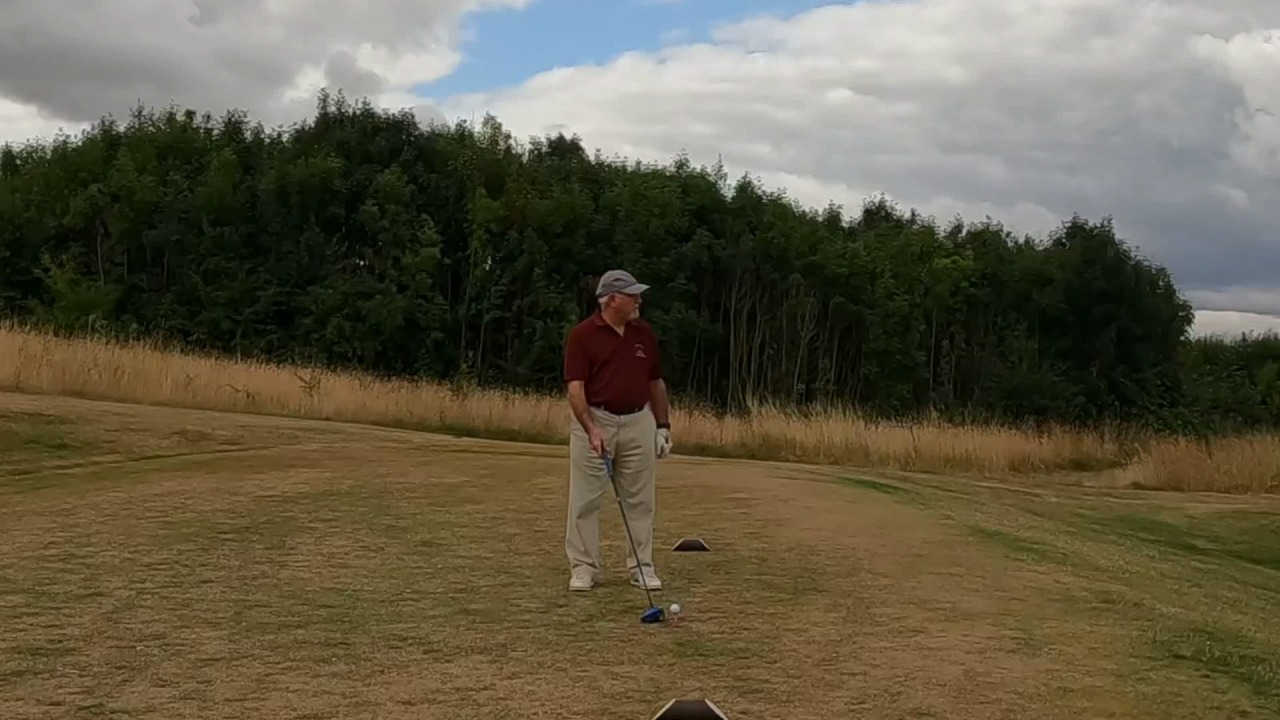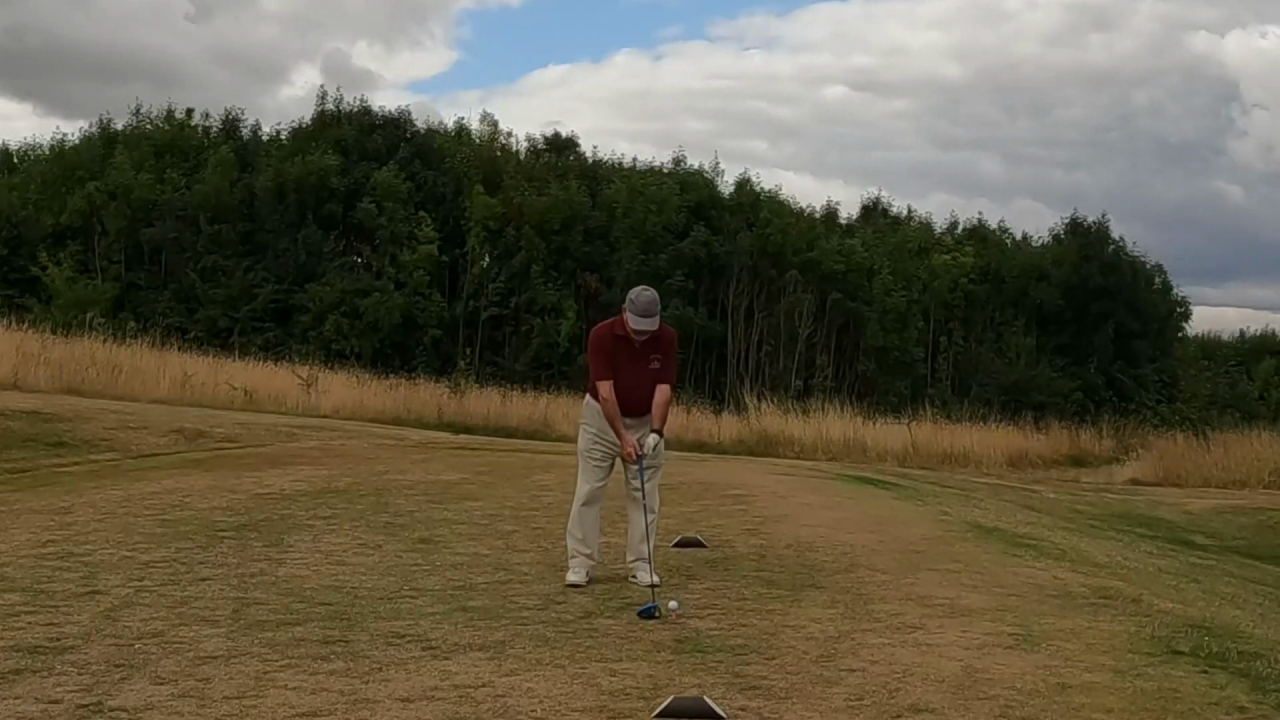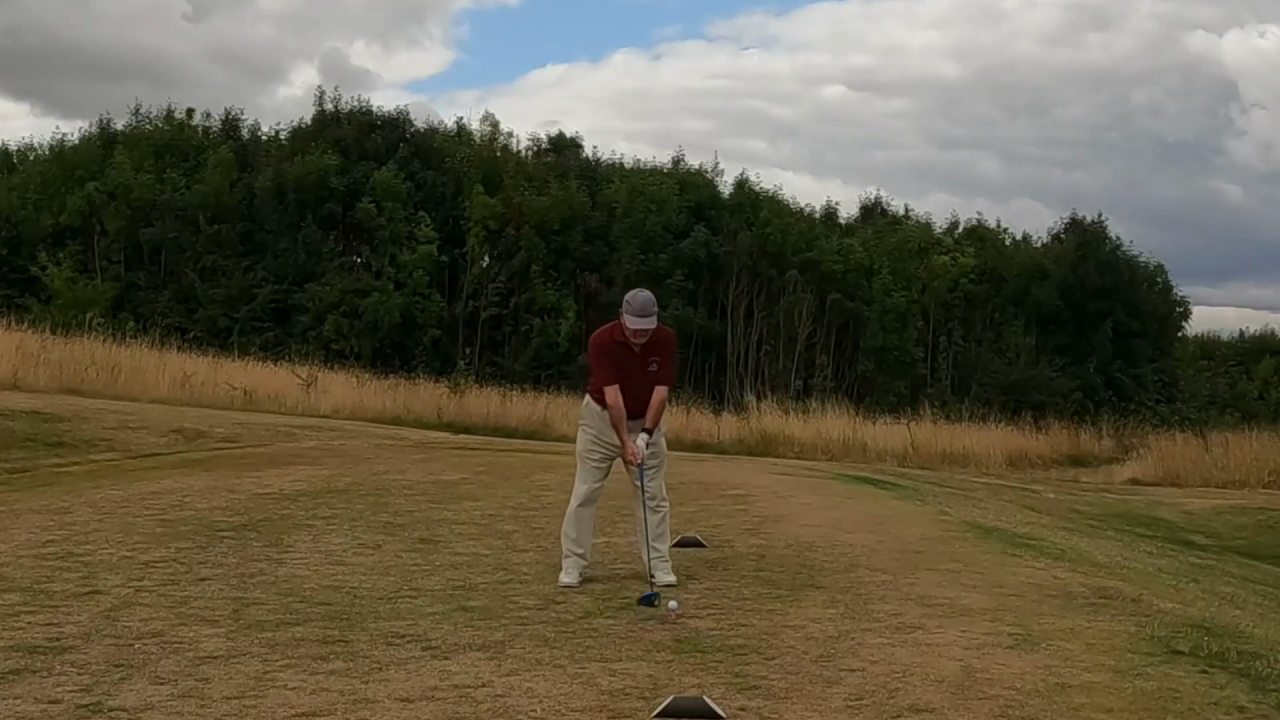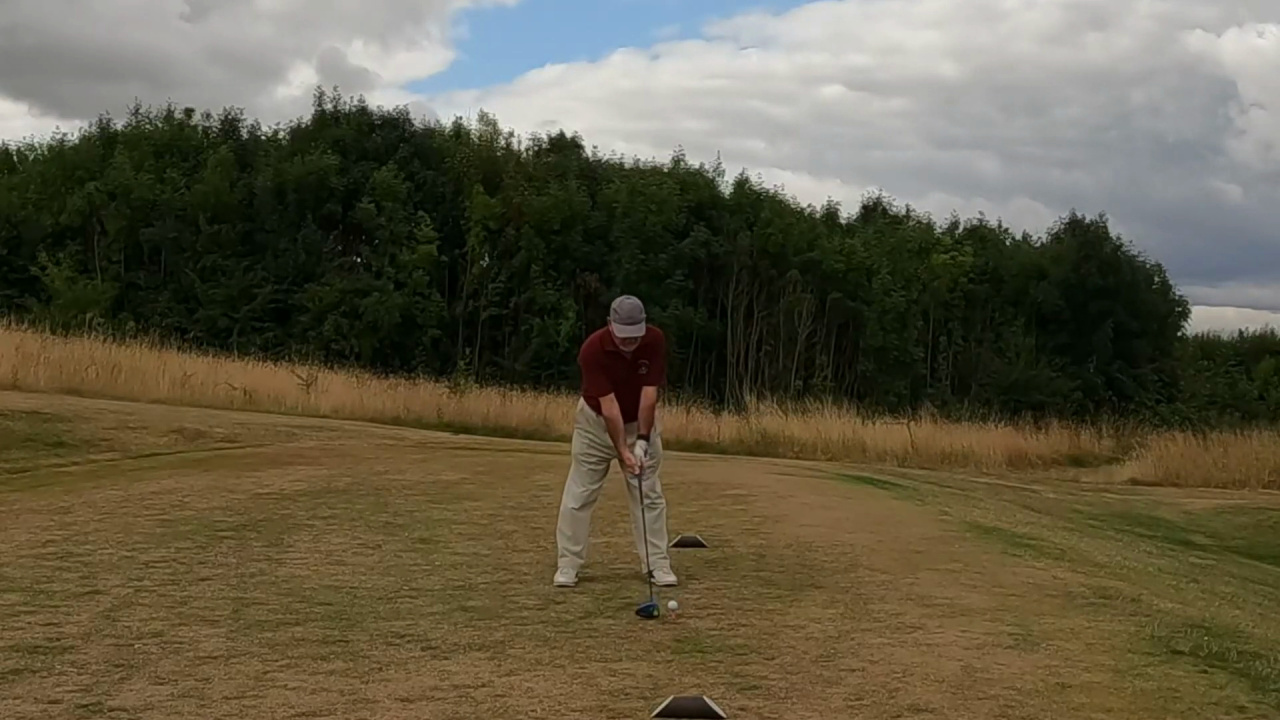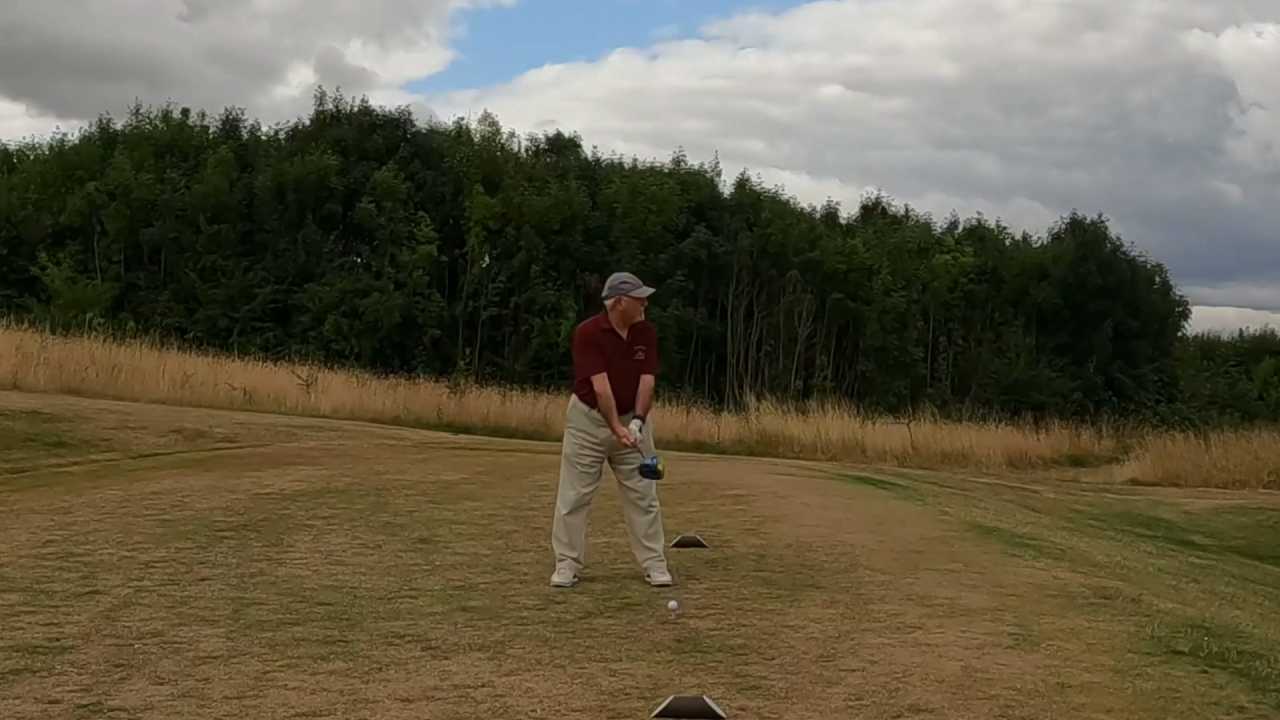
dt=1s
person 1, frame 1
left shoulder: (645, 333)
right shoulder: (582, 335)
left elbow: (656, 383)
right elbow: (575, 388)
left wrist: (663, 426)
right wrist: (591, 429)
left hip: (638, 423)
right hip: (595, 422)
left knee: (640, 500)
right knee: (585, 500)
left ankle: (642, 566)
right ankle: (584, 568)
person 1, frame 2
left shoulder: (667, 338)
right shoulder: (602, 335)
left elbow: (663, 389)
right elbow: (605, 392)
left wrist: (656, 433)
right wrist: (622, 436)
left hip: (644, 422)
right hip: (601, 418)
left knee: (644, 496)
right knee: (588, 491)
left ankle: (640, 564)
right ankle: (580, 563)
person 1, frame 3
left shoulder: (666, 339)
right shoulder: (602, 341)
left elbow: (661, 391)
right elbow: (613, 396)
left wrist: (646, 434)
right wrist: (624, 442)
left hip: (645, 420)
right hip: (601, 418)
left knee: (654, 495)
right knee: (585, 492)
left ankle: (659, 564)
right ankle: (573, 563)
person 1, frame 4
left shoulder: (655, 340)
right shoulder: (592, 349)
left elbow: (649, 394)
right elbow: (608, 405)
left wrist: (642, 440)
right wrist: (622, 451)
left hip: (640, 422)
right hip: (595, 421)
left knee: (650, 495)
right knee: (578, 494)
left ankle: (658, 564)
right ankle: (568, 565)
person 1, frame 5
left shoulder: (646, 332)
right shoulder: (588, 332)
left elbow: (647, 380)
right elbow: (600, 385)
left wrist: (637, 421)
right wrist: (616, 427)
left hip: (632, 419)
right hip: (588, 418)
left knee: (643, 494)
right knee: (574, 495)
left ankle: (654, 564)
right ankle: (567, 564)
